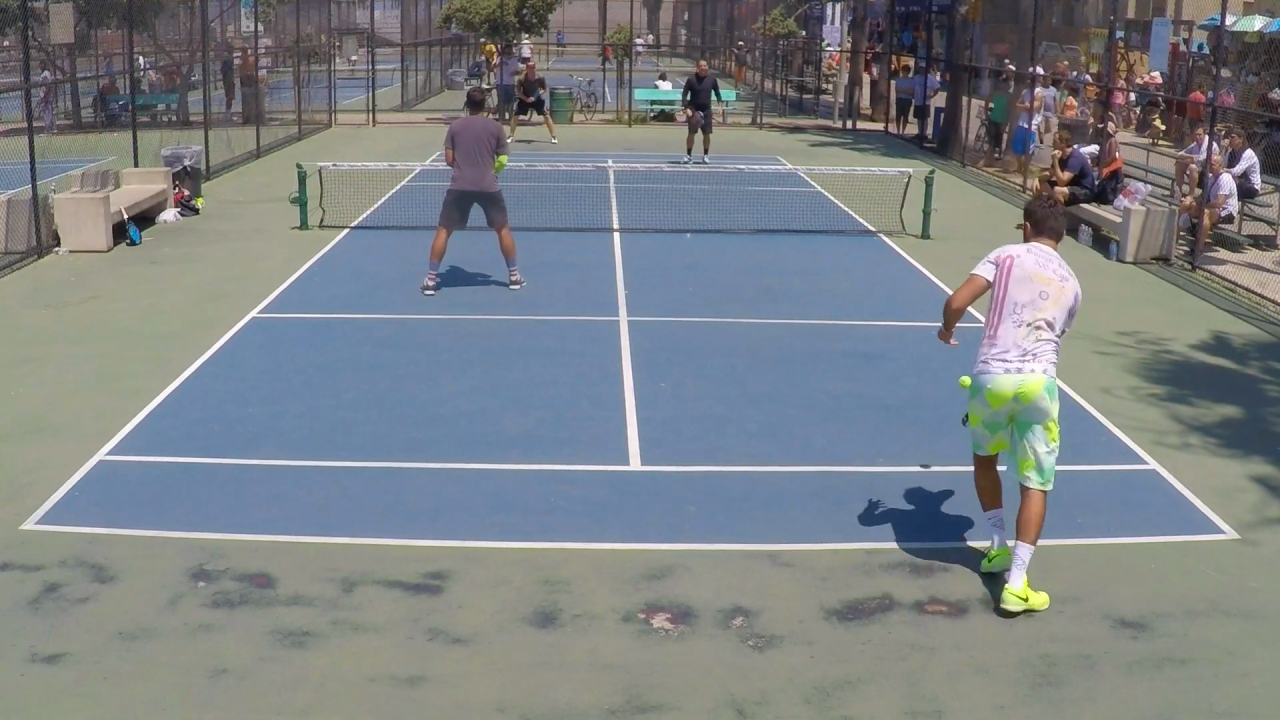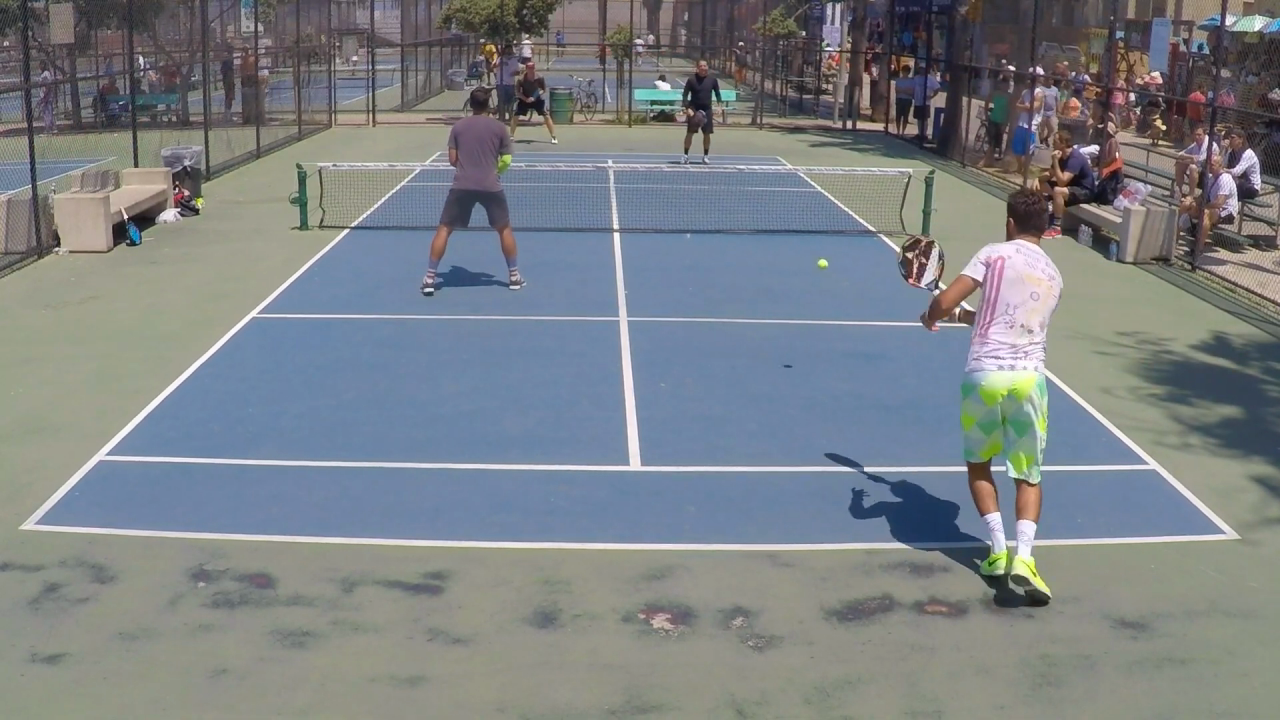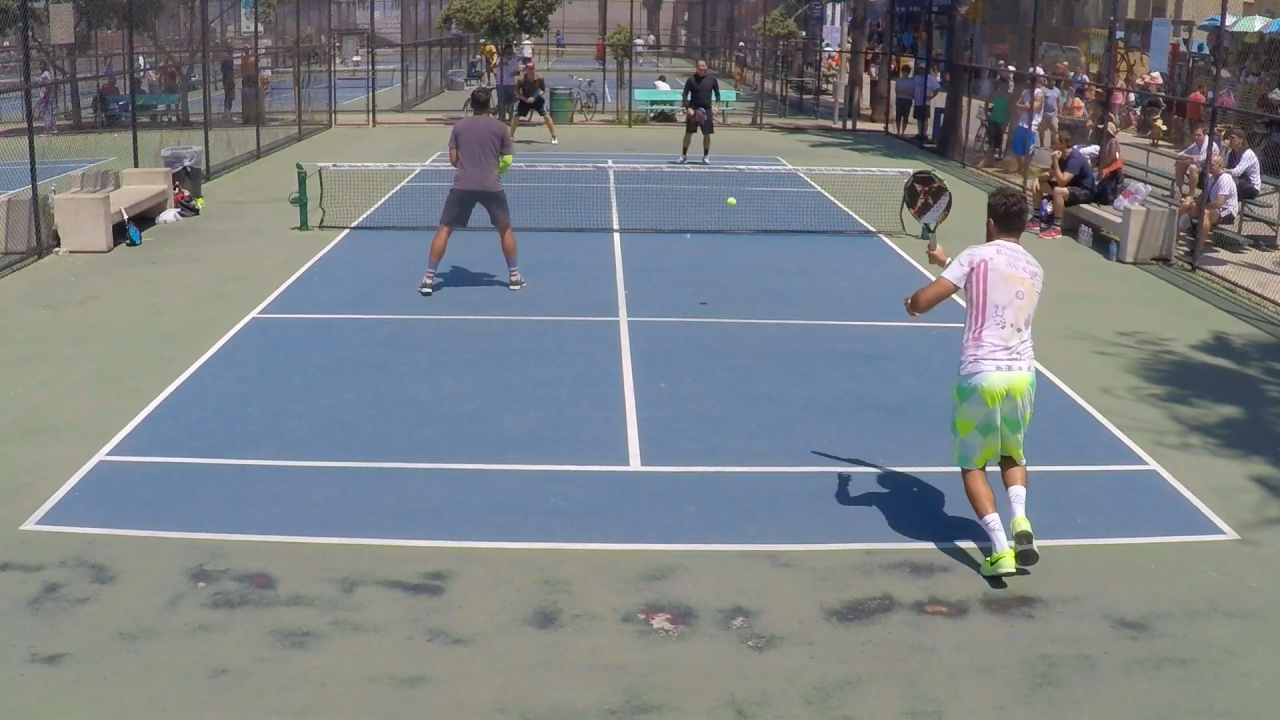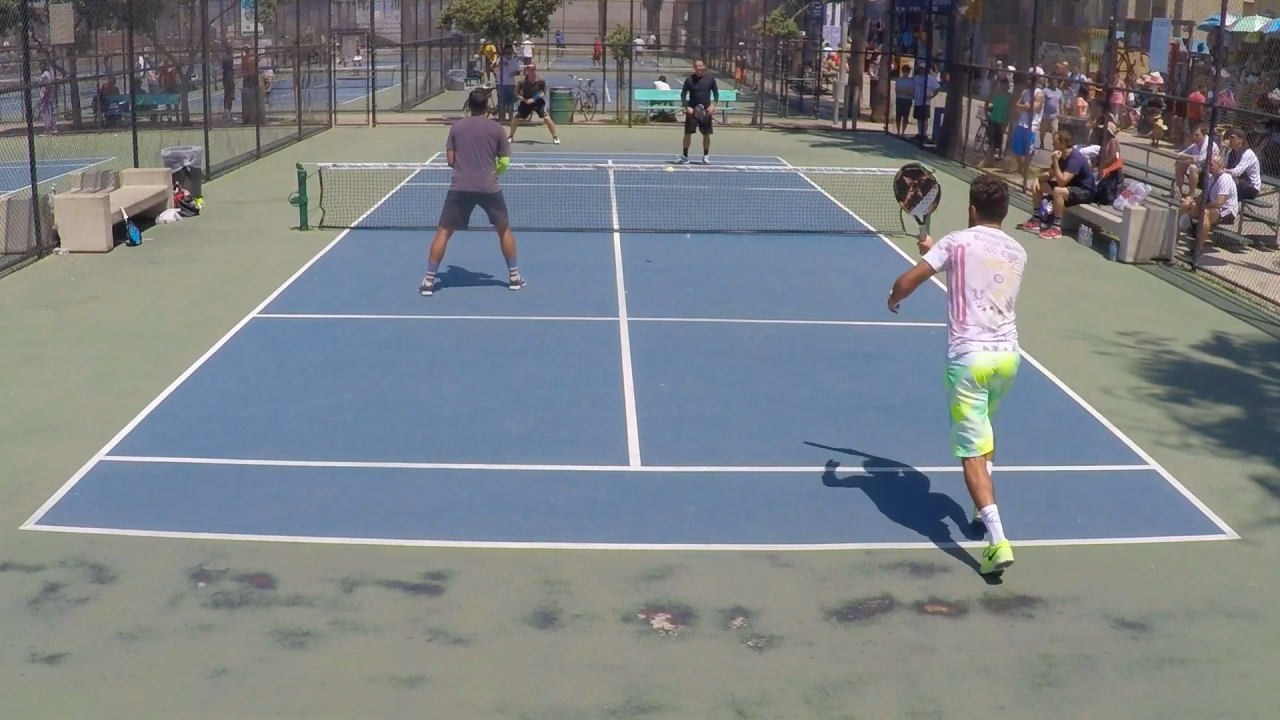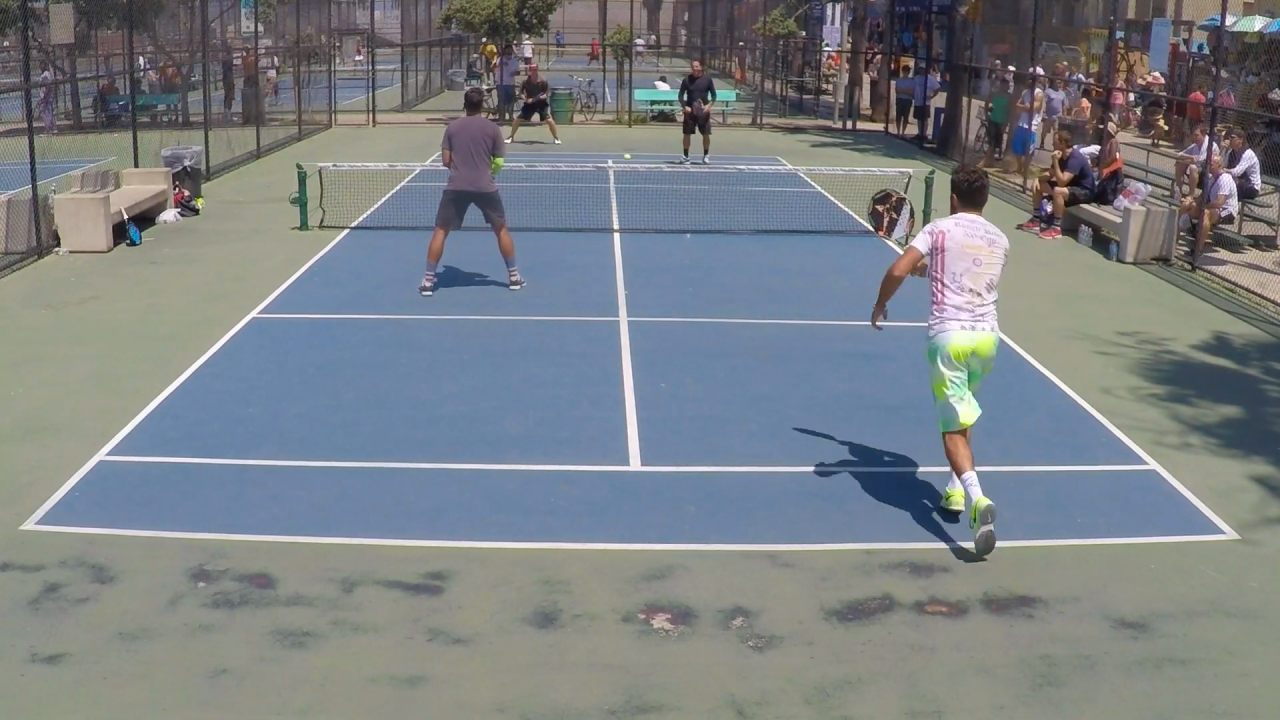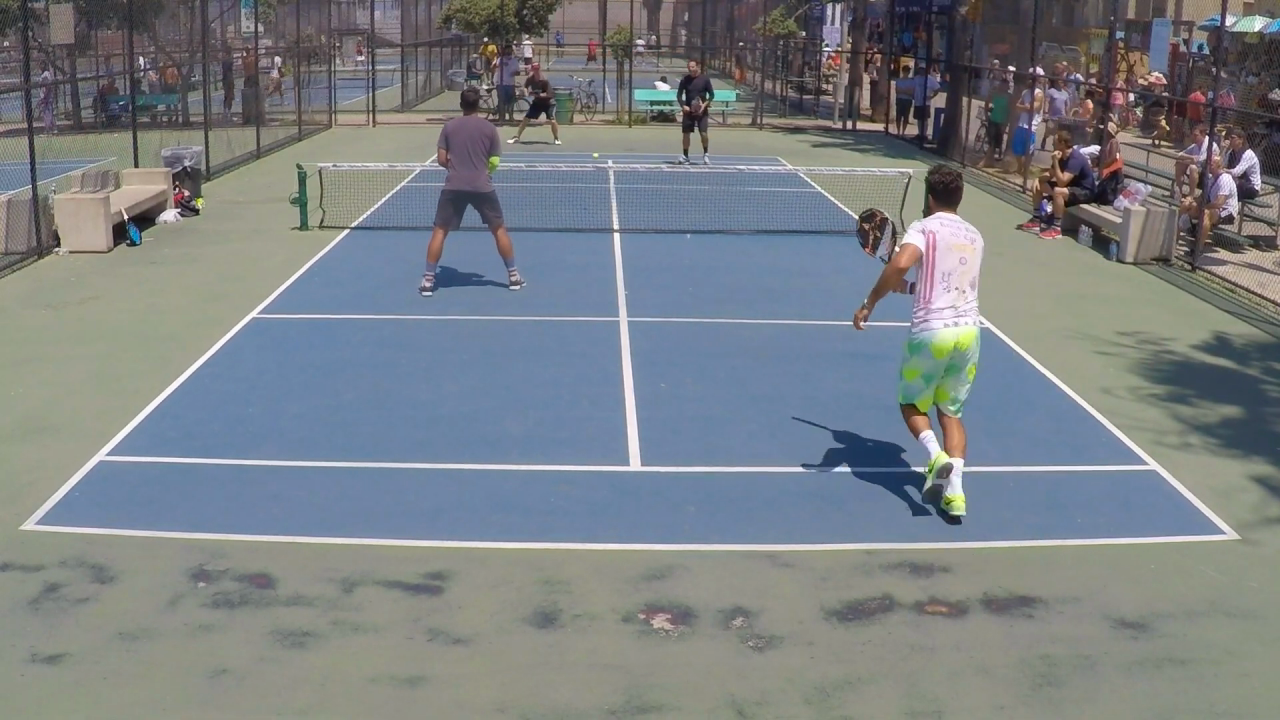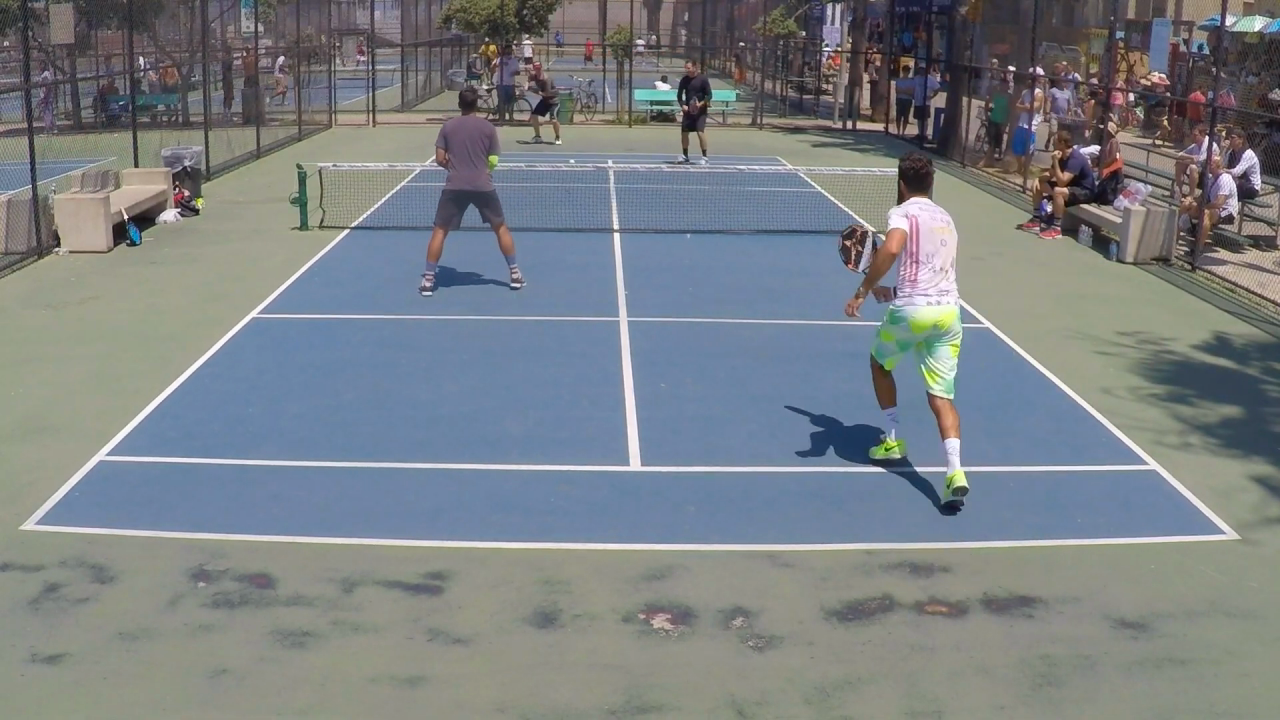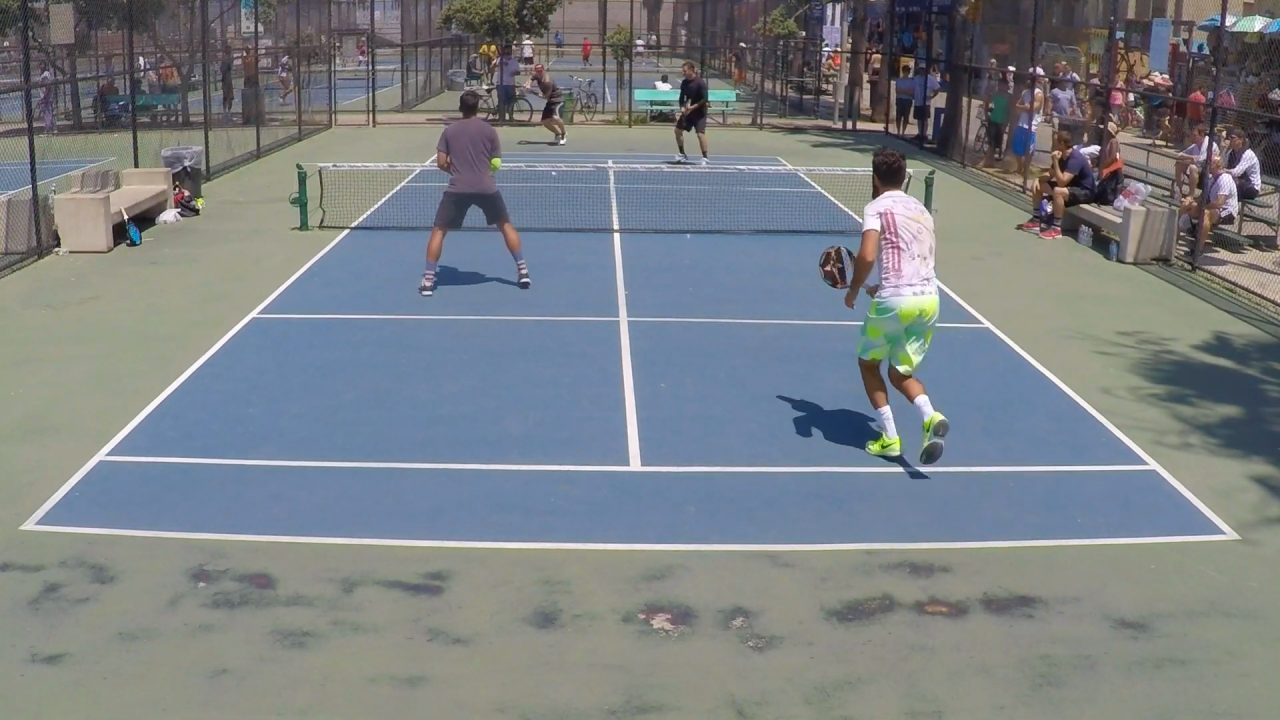
dt=0.1s
person 1, frame 1
left shoulder: (1006, 255)
right shoulder: (1072, 283)
left elbow: (956, 304)
left wrist: (947, 330)
left hip: (992, 376)
right hip: (1039, 383)
left knee: (985, 458)
right knee: (1036, 484)
left ankle: (998, 550)
right ankle: (1017, 586)
person 1, frame 2
left shoulder: (994, 254)
right shoulder: (1054, 277)
left elbow: (944, 301)
left wrist: (931, 317)
right wrist: (965, 315)
left hip: (983, 375)
right hip: (1029, 379)
left knee: (978, 466)
right knee: (1028, 477)
left ankle: (998, 553)
right ankle: (1024, 561)
person 1, frame 3
left shoulder: (976, 257)
right shoulder: (1034, 269)
left elbow: (927, 299)
left wrist: (912, 306)
right wrist: (950, 265)
left hip: (980, 375)
right hip: (1021, 374)
left knee: (972, 466)
right knee: (1011, 455)
left ankle: (1000, 553)
right ankle: (1019, 524)
person 1, frame 4
left shoulder: (956, 242)
right shoulder: (1018, 253)
left elbow: (906, 282)
left wrist: (893, 300)
right wrist: (937, 251)
left hip: (968, 357)
right hip: (1007, 356)
left knee: (971, 452)
right knee: (983, 435)
left ankle: (998, 543)
right ankle: (988, 515)
person 1, frame 5
left shoulder: (938, 230)
right shoulder: (1000, 240)
left elbow: (898, 271)
left wrist: (880, 307)
left hip: (947, 338)
right hip: (986, 339)
left knee: (954, 426)
right knee: (961, 419)
left ankle: (980, 501)
right ankle: (958, 493)
person 1, frame 6
left shoulder: (923, 228)
right shoulder: (975, 238)
left elbow: (899, 266)
left wrist: (868, 305)
right wrist: (911, 287)
left hip: (930, 332)
right hip: (969, 332)
left knee: (912, 406)
right knee: (950, 413)
left ankle: (937, 460)
right ankle: (955, 494)
person 1, frame 7
left shoulder: (902, 213)
right shoulder: (946, 220)
left elbow: (890, 250)
left wrist: (861, 291)
right wrist: (894, 290)
left hip: (911, 313)
right hip: (948, 313)
left knee: (880, 365)
right knee: (942, 396)
left ankle: (891, 441)
right ankle: (955, 472)
person 1, frame 8
left shoulder: (876, 208)
right shoulder: (922, 211)
left elbow: (867, 256)
left wrist: (854, 290)
left hip: (895, 301)
right hip: (928, 299)
left knee: (868, 363)
right knee: (900, 374)
left ankle: (889, 438)
right ankle: (932, 418)
person 2, frame 1
left shoulder: (455, 127)
right shoulder: (495, 128)
left elbow: (449, 160)
right elbow: (503, 161)
left hip: (459, 187)
right hip: (488, 187)
left knee: (444, 231)
right knee: (503, 229)
left ankle: (431, 280)
right ankle: (514, 276)
person 2, frame 2
left shoulder: (458, 126)
right shoulder: (499, 127)
left elbow: (452, 159)
right elbow: (506, 161)
left hip: (462, 186)
right hip: (491, 187)
left knee: (444, 229)
right knee: (504, 229)
left ankle: (430, 278)
right ankle: (514, 276)
person 2, frame 3
left shoulder: (459, 126)
right shoulder: (500, 128)
left elbow: (453, 159)
right elbow: (507, 161)
left hip: (462, 186)
right hip: (491, 187)
left knee: (444, 229)
right knee: (505, 229)
left ankle: (429, 278)
right ankle: (514, 276)
person 2, frame 4
left shoulder: (456, 127)
right shoulder: (497, 129)
left elbow: (451, 161)
right elbow: (504, 163)
left hip: (459, 187)
right hip: (489, 188)
left knee: (444, 232)
right knee: (504, 230)
left ankle: (429, 281)
right ankle: (514, 276)
person 2, frame 5
left shoulder: (452, 127)
right shoulder: (493, 129)
left elbow: (445, 160)
right elbow: (498, 163)
left hip: (456, 187)
right hip: (485, 188)
left knee: (440, 231)
right knee: (501, 230)
left ankle: (428, 280)
right ankle: (514, 277)
person 2, frame 6
left shoulder: (449, 126)
right shoulder: (489, 128)
left elbow: (441, 160)
right elbow: (494, 162)
left hip: (453, 187)
right hip: (482, 187)
left knee: (439, 231)
right knee: (499, 230)
left ankle: (428, 280)
right ankle: (513, 277)
person 2, frame 7
left shoulder: (448, 126)
right shoulder: (488, 128)
left elbow: (440, 159)
right elbow: (493, 161)
left hip: (454, 186)
right hip: (483, 187)
left knee: (440, 231)
right knee: (500, 228)
left ankle: (428, 280)
right ankle: (514, 274)
person 2, frame 8
left shoulder: (449, 131)
right shoulder: (489, 130)
left elbow: (441, 163)
right elbow: (496, 164)
left hip: (457, 189)
right hip: (487, 188)
left knee: (438, 231)
right knee: (506, 226)
left ankle: (428, 280)
right ankle: (523, 271)
